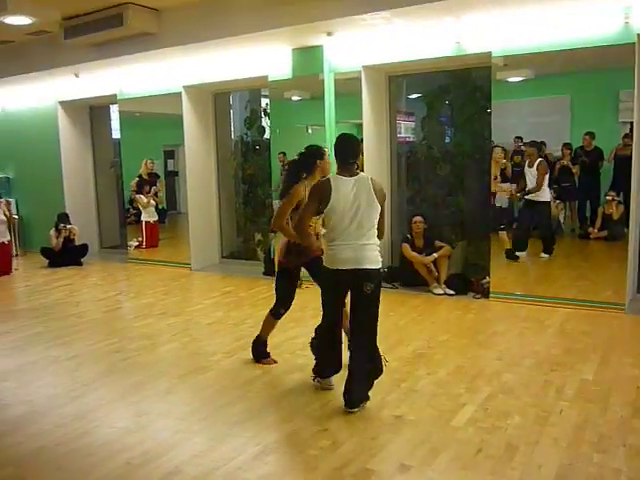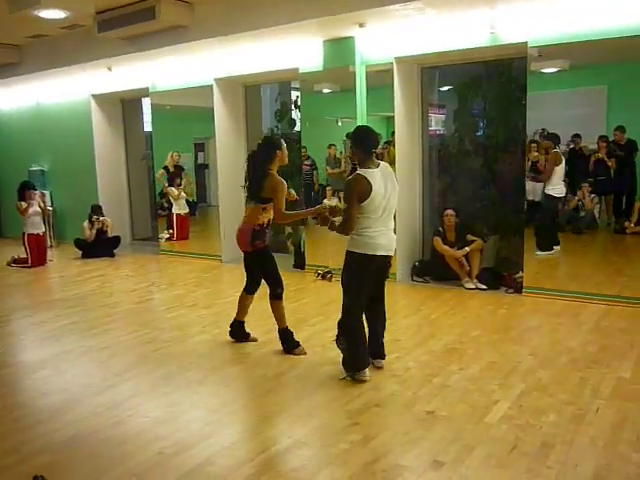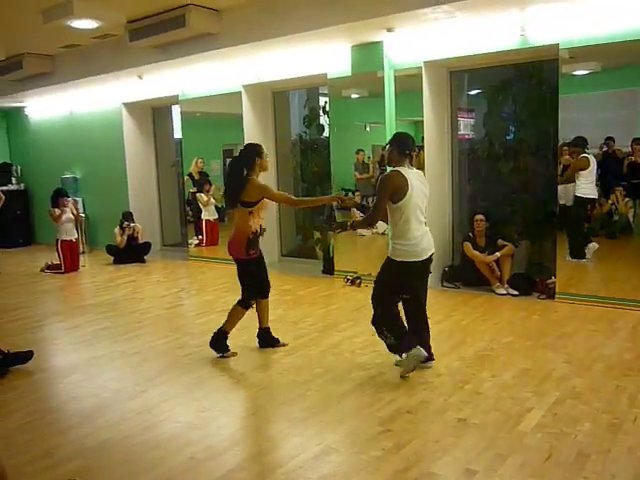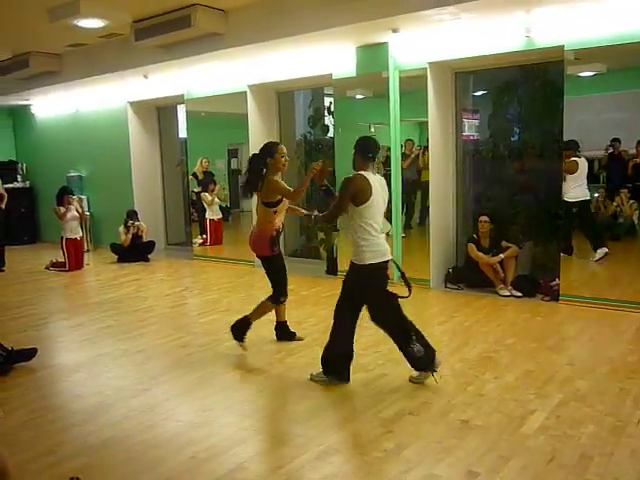
dt=0.5s
person 1, frame 1
left shoulder: (323, 187)
right shoulder: (376, 188)
left elbow: (301, 227)
left wrist: (311, 244)
left hip: (335, 263)
right hip: (368, 264)
left knee: (331, 320)
right knee: (364, 330)
left ankle: (325, 372)
right ankle: (357, 394)
person 1, frame 2
left shoulder: (356, 182)
right shoulder: (388, 171)
left elbow: (347, 228)
left wrist: (330, 224)
left hip: (362, 249)
right hip: (387, 248)
left knee: (353, 307)
right knee: (375, 302)
left ankle: (357, 364)
right ankle: (376, 354)
person 1, frame 3
left shoulder: (390, 178)
right shoulder: (420, 176)
left elbow: (373, 219)
left wrist: (351, 225)
left hip: (405, 254)
right hip: (425, 249)
left knee: (383, 301)
right knee: (415, 304)
left ankle: (409, 348)
right ankle: (422, 352)
person 1, frame 4
left shoulder: (353, 182)
right shoulder: (380, 181)
left elbow: (332, 216)
left wrist: (316, 218)
left hip: (367, 258)
right hip: (376, 255)
left knee: (386, 313)
right knee: (346, 309)
left ankle: (425, 361)
right ankle: (335, 370)
person 2, frame 1
right shoulder: (299, 189)
right elbow: (277, 224)
left hip: (312, 250)
right hip: (293, 251)
right knee: (283, 304)
right ankle: (259, 348)
person 2, frame 2
left shoulder: (262, 175)
right shoulder: (276, 181)
right elbow: (280, 216)
left wrist: (284, 196)
right wrist: (315, 211)
left hip: (250, 234)
right hip: (253, 237)
left knee: (253, 283)
right knee: (276, 285)
left ankle: (238, 329)
right ankle: (287, 339)
person 2, frame 3
left shoulder: (240, 183)
right shoulder: (257, 187)
left elbow: (231, 210)
right elbow: (295, 202)
right wrist: (329, 199)
left hip: (247, 243)
right hip: (245, 246)
left knee: (262, 288)
right knee: (248, 297)
left ankle: (265, 335)
right ankle: (219, 339)
person 2, frame 4
left shoulder: (267, 181)
right shoulder: (273, 183)
right elbow: (294, 196)
left wrist: (300, 211)
right wrist: (309, 175)
left hip: (266, 238)
right hip: (266, 241)
left knee: (280, 284)
right knee: (280, 295)
left ankle: (282, 329)
right ankle: (242, 325)
